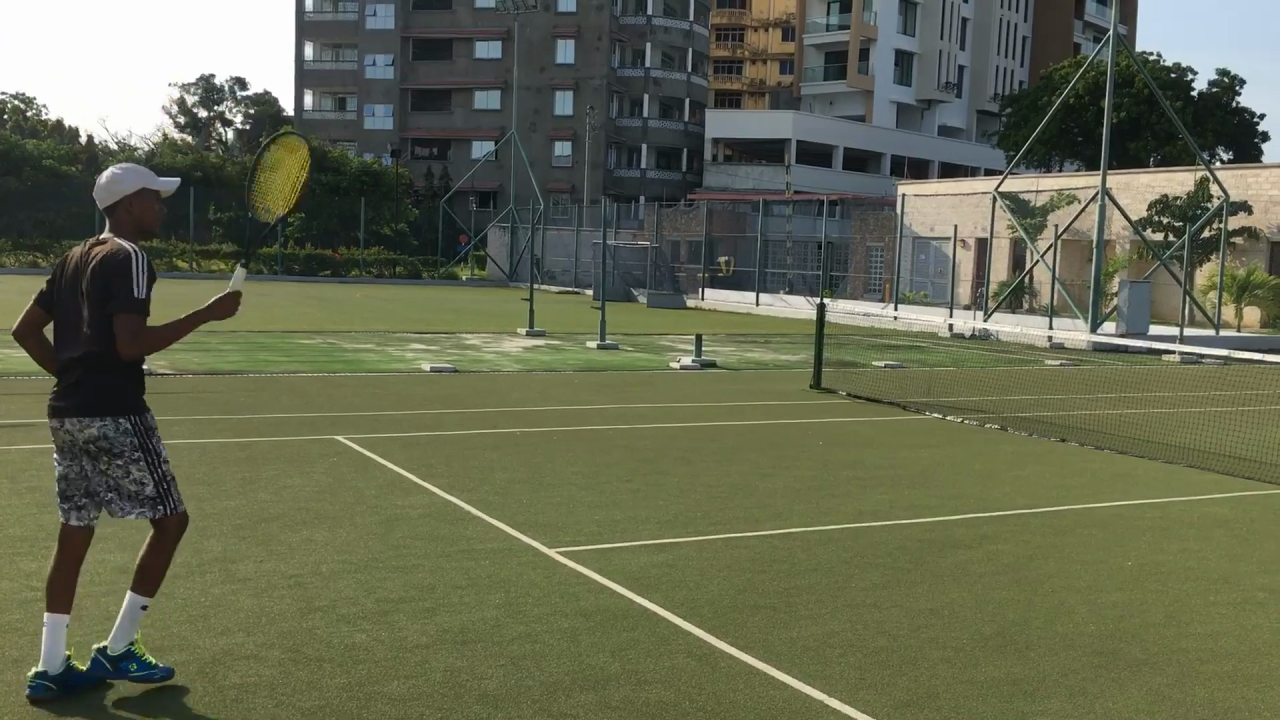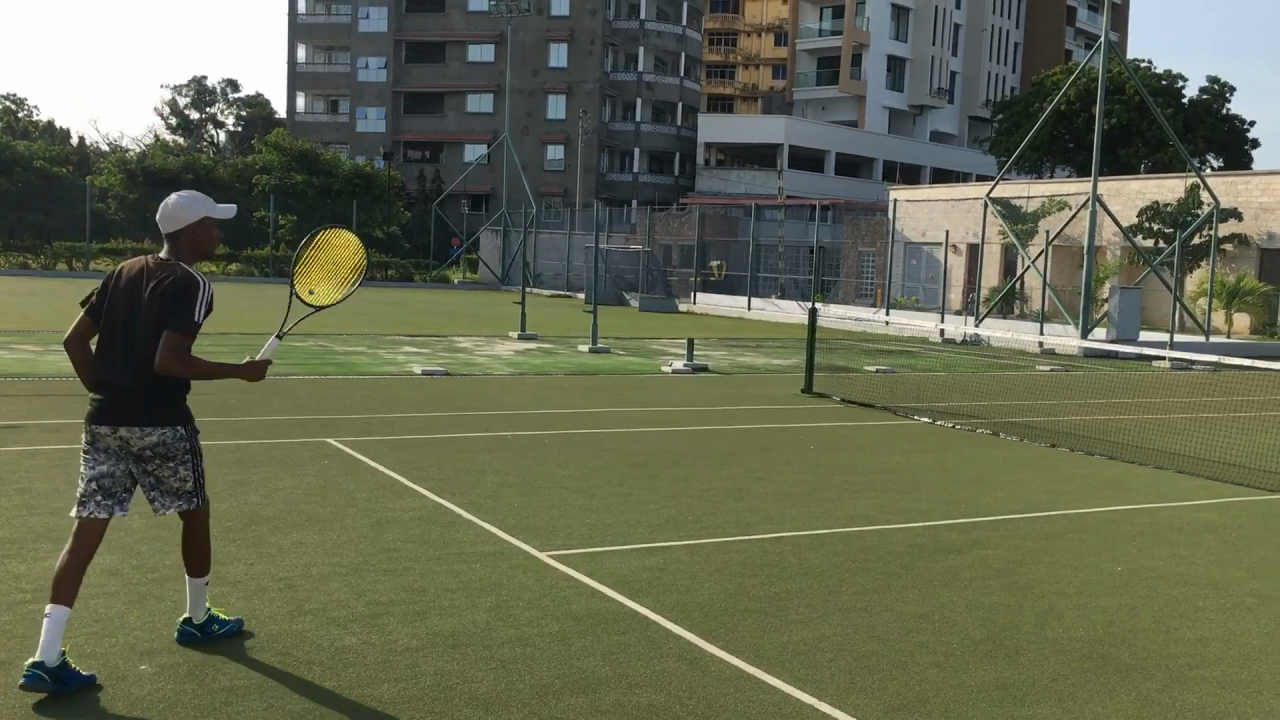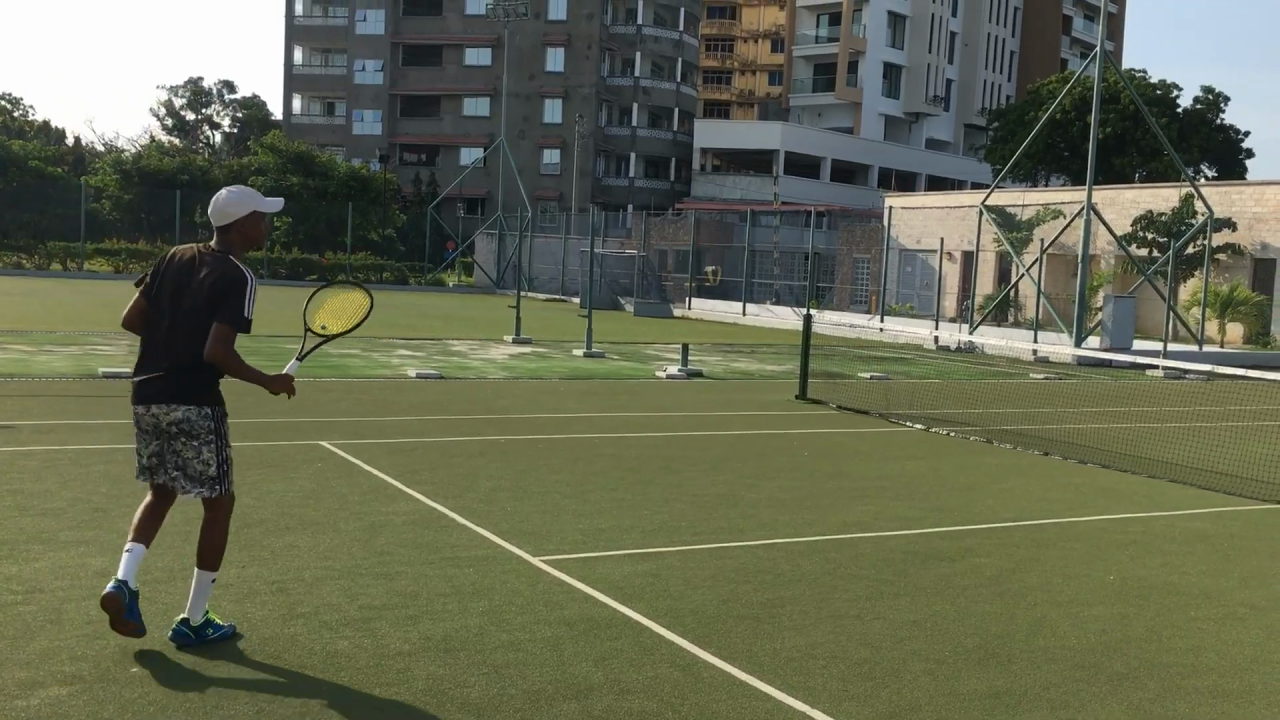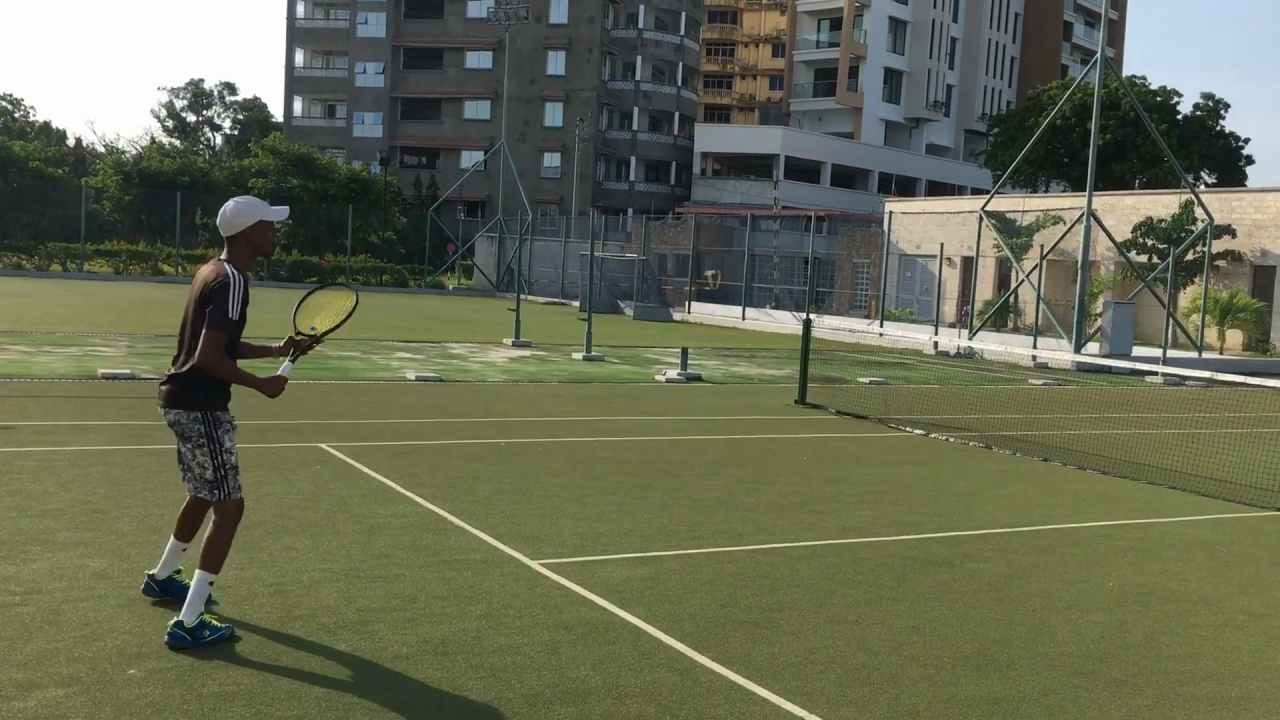
dt=0.3s
person 1, frame 1
left shoulder: (74, 259)
right shoulder: (128, 258)
left elbow: (25, 331)
right elbow: (130, 346)
right wrist: (206, 314)
left hip: (68, 414)
right hip: (116, 414)
left knee: (74, 534)
right knee: (171, 521)
left ankle: (50, 669)
right ankle: (117, 649)
person 1, frame 2
left shoulder: (123, 273)
right shoulder: (193, 284)
left elbow: (75, 340)
right elbow: (168, 362)
right wrist: (237, 371)
left hip: (104, 421)
right hip: (162, 423)
left knee: (86, 530)
right knee: (195, 513)
left ankle: (47, 660)
right ankle: (198, 619)
person 1, frame 3
left shoulder: (174, 259)
right shoulder: (238, 278)
left elbow: (131, 319)
right elbow: (217, 352)
right wrist: (267, 382)
left hip: (147, 396)
right hip: (193, 403)
left knee: (160, 493)
right knee: (219, 503)
left ankle: (124, 583)
right ankle: (194, 621)
person 1, frame 4
left shoulder: (216, 273)
right shoulder: (230, 282)
right elbow: (206, 357)
left wrist: (281, 349)
right wrist: (259, 384)
left hip: (193, 405)
right hip: (199, 407)
left knee: (208, 493)
right knee: (229, 508)
left ankle: (163, 575)
right ankle: (188, 621)
